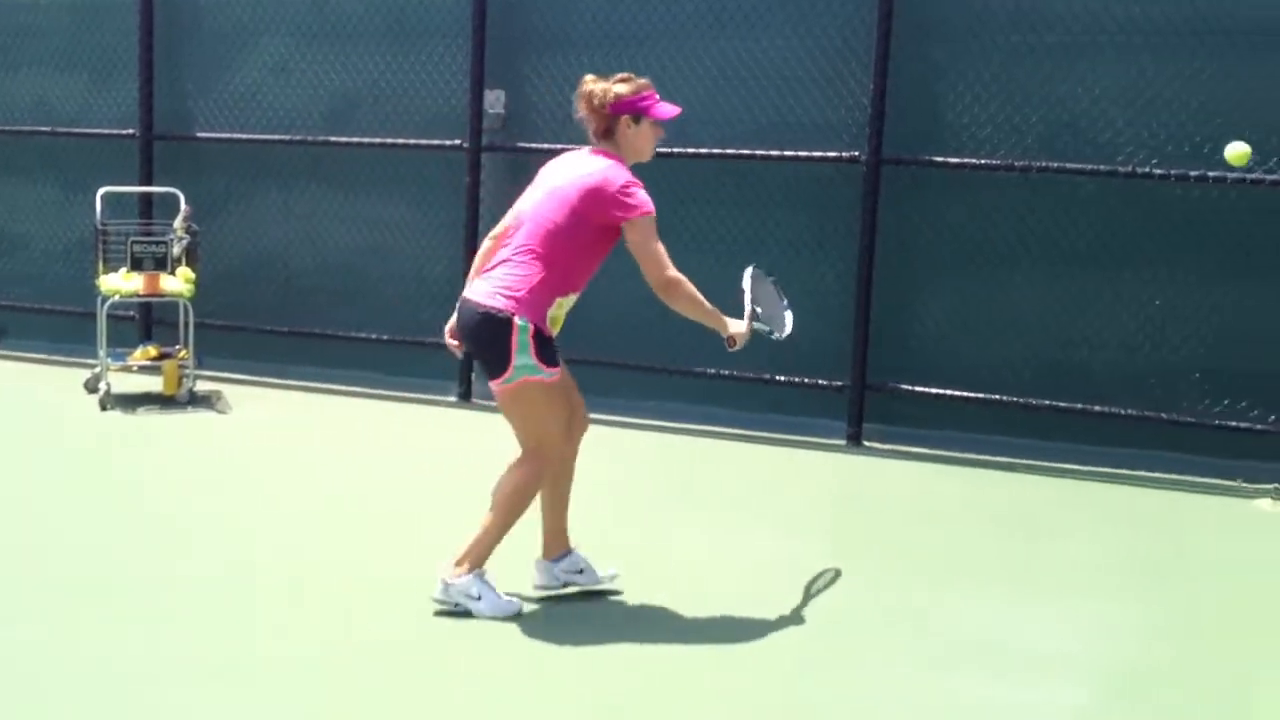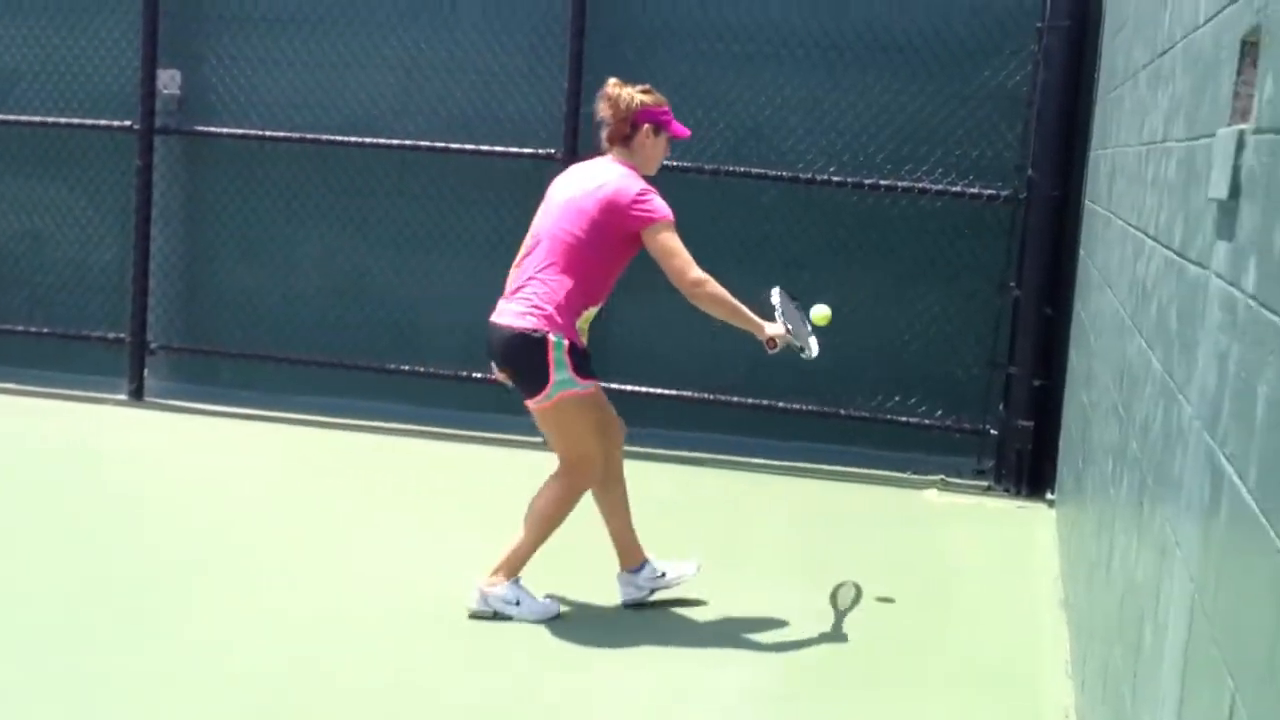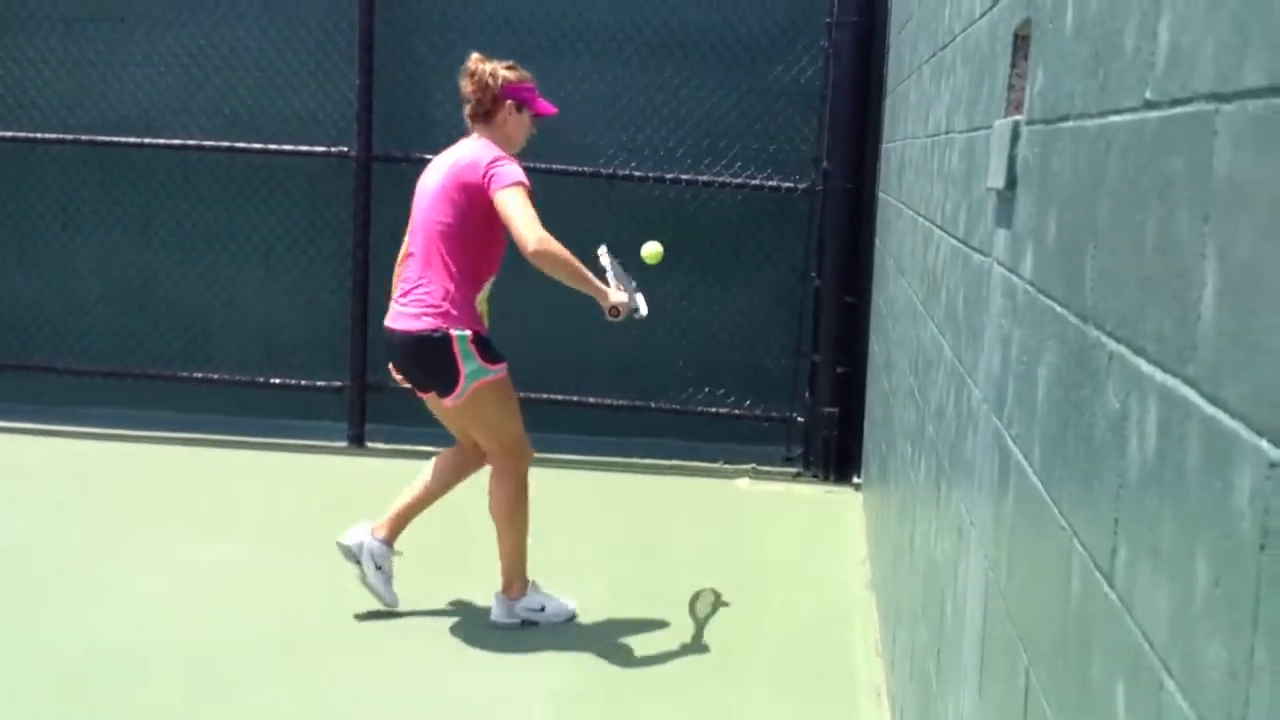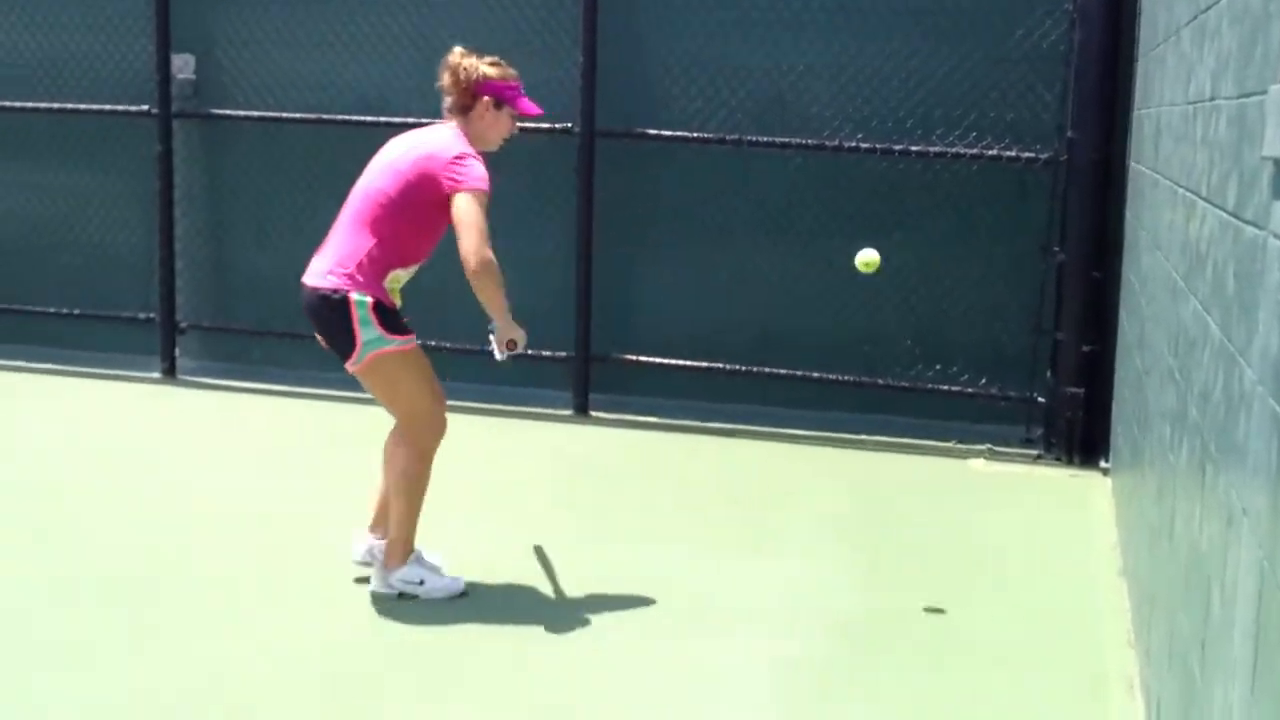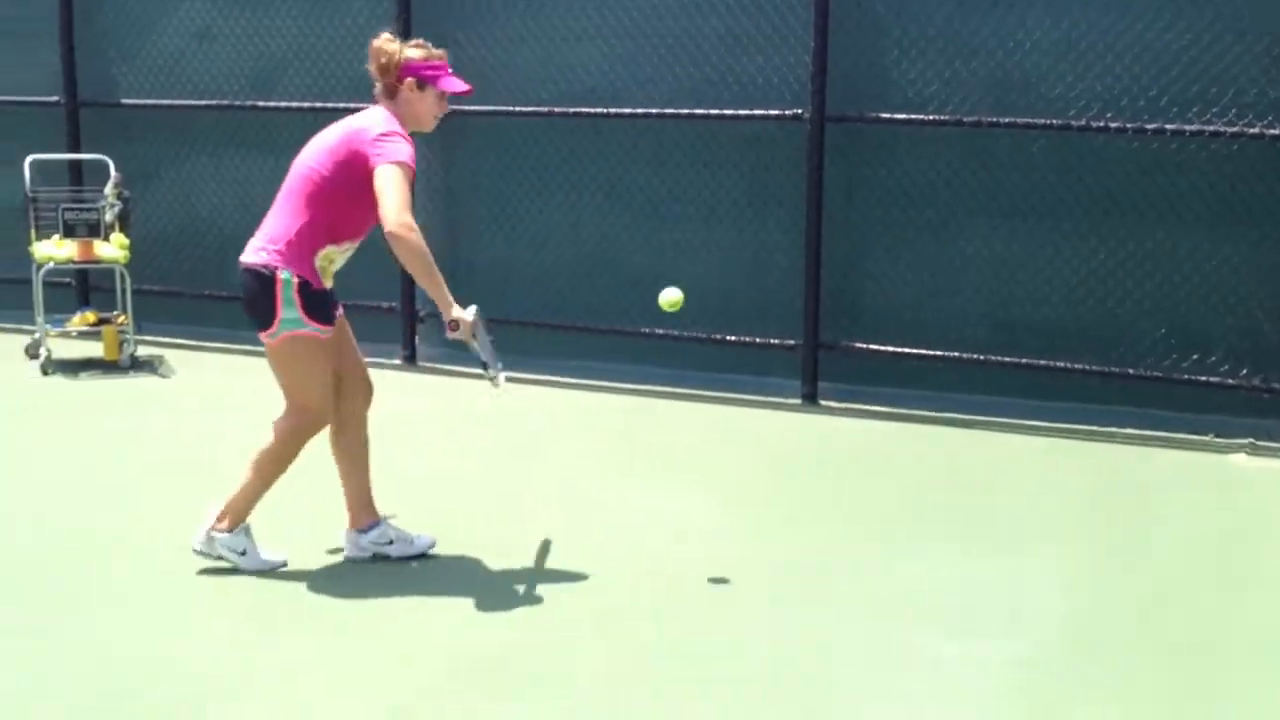
dt=1s
person 1, frame 1
left shoulder: (564, 165)
right shoulder: (622, 188)
left elbow: (498, 236)
right elbow: (665, 283)
left wrist: (469, 310)
right wrist: (725, 325)
left hip: (485, 310)
right hip: (510, 325)
left knee: (569, 423)
right knee: (546, 452)
left ankle: (556, 557)
right ankle: (463, 575)
person 1, frame 2
left shoulder: (574, 175)
right shoulder: (636, 194)
left elbow: (523, 259)
right elbow: (693, 283)
right wrist: (759, 326)
left hip: (512, 329)
right hip: (544, 342)
left knee: (608, 438)
right knee: (585, 467)
left ankle: (635, 570)
right ankle: (499, 583)
person 1, frame 3
left shoulder: (444, 163)
right shoulder: (496, 165)
right elbow: (537, 246)
right wrist: (602, 292)
left hip: (406, 331)
right hip: (446, 336)
left knee: (476, 447)
right knee: (513, 454)
left ankle: (377, 535)
right ankle: (516, 595)
person 1, frame 4
left shoulder: (416, 142)
right shoulder: (462, 162)
right elbow: (478, 263)
right wrist: (505, 323)
left hip: (335, 291)
right hip: (352, 300)
left knee: (421, 413)
right knee: (426, 423)
left ankle: (382, 537)
right ankle: (399, 564)
person 1, frame 5
left shoulder: (363, 129)
right shoulder: (388, 138)
right elbow: (399, 229)
left wrist: (320, 292)
right wrist: (447, 305)
left hip: (294, 278)
right hip: (282, 280)
left knee: (354, 395)
right knee: (309, 415)
left ankle: (365, 527)
right ankle: (226, 526)
